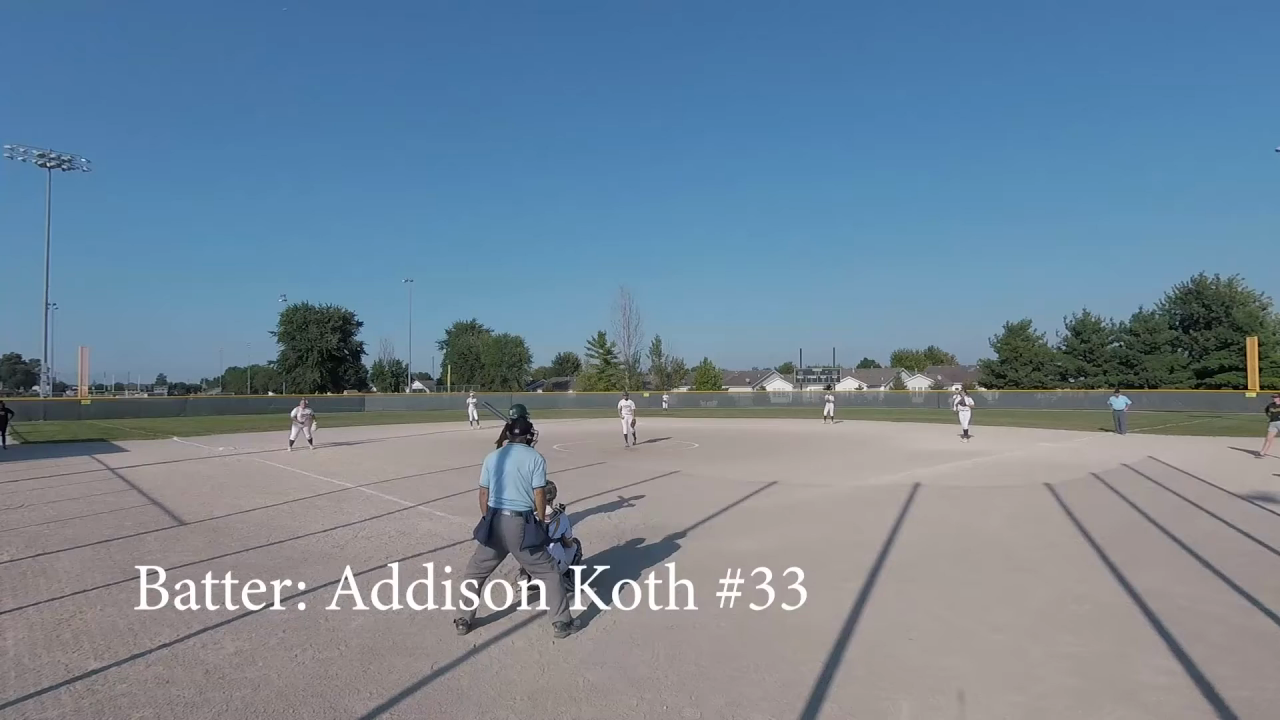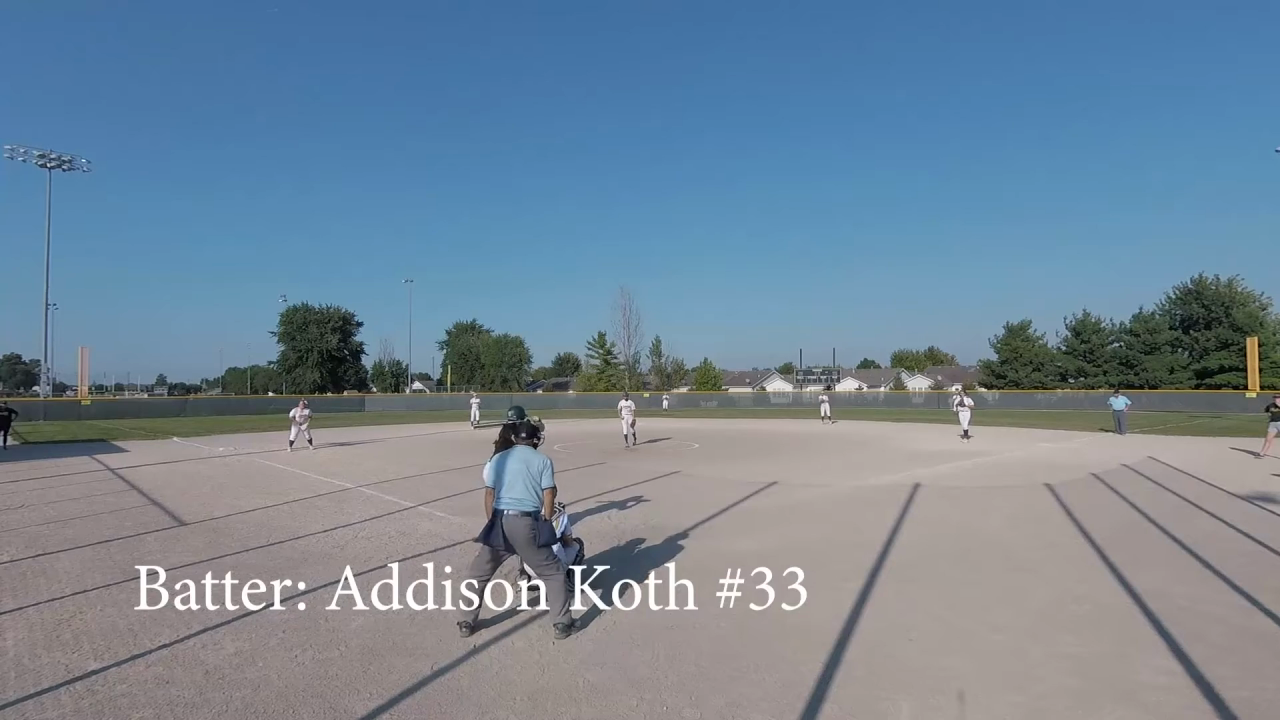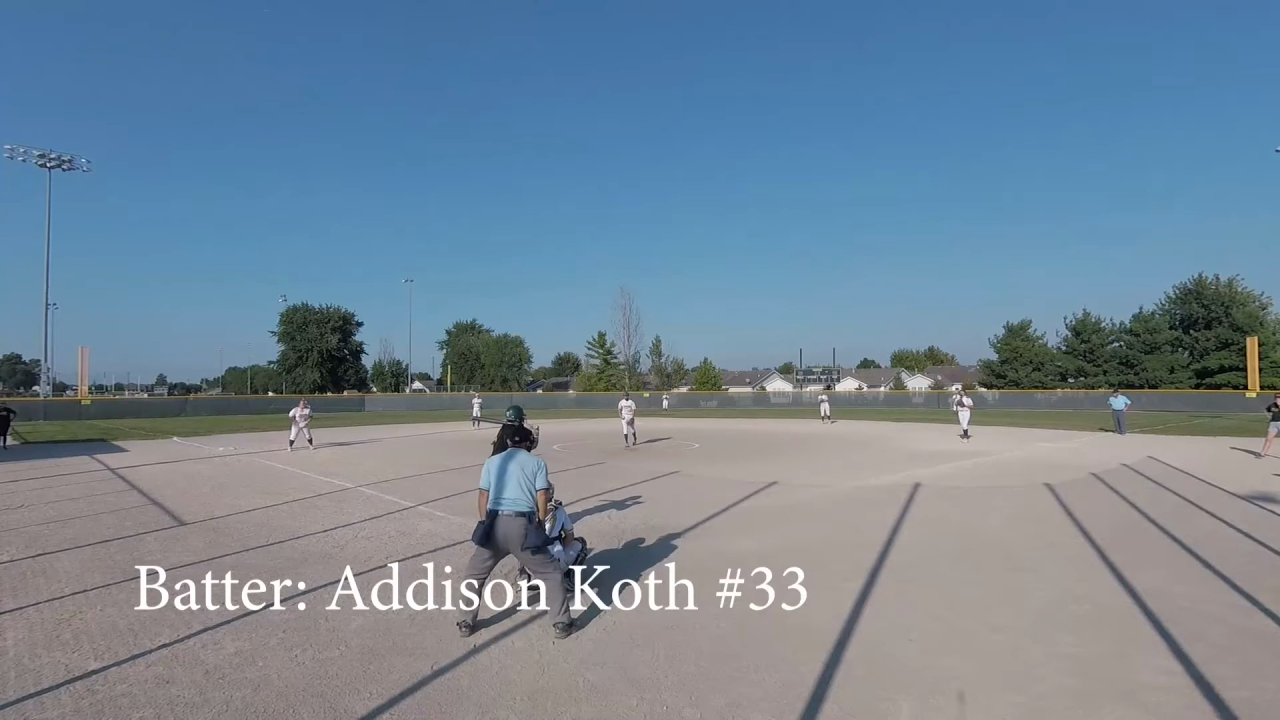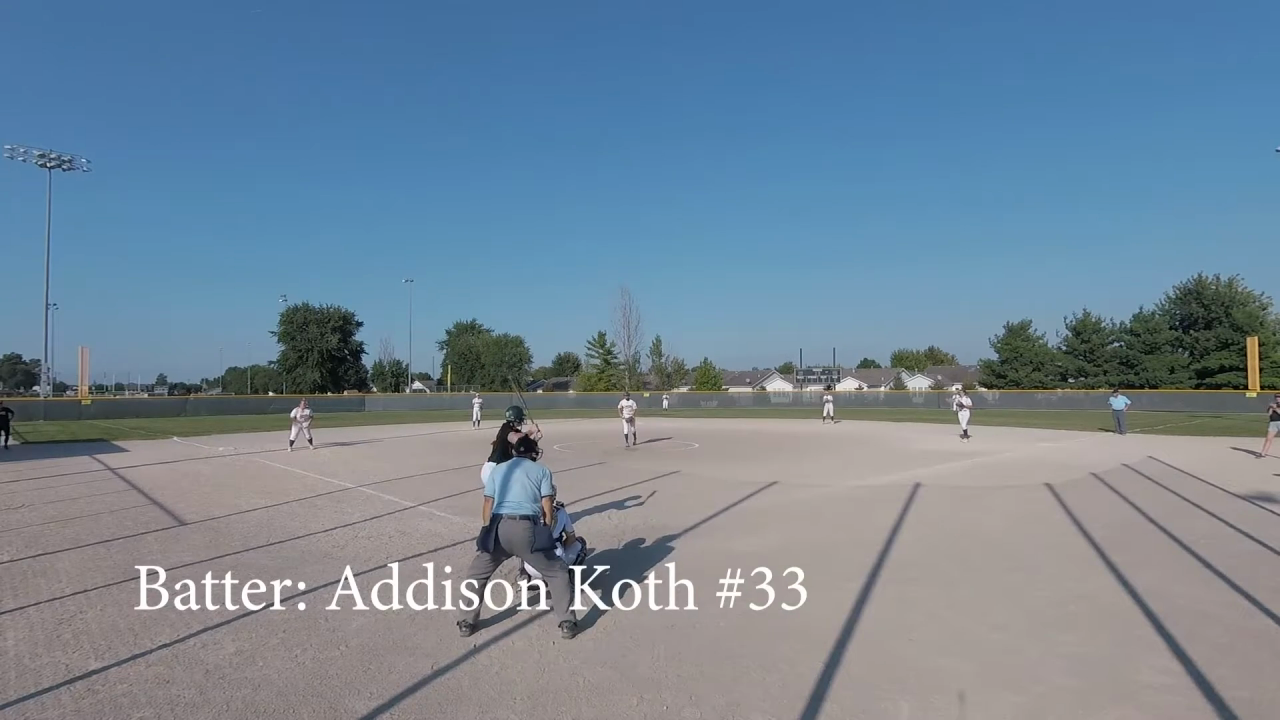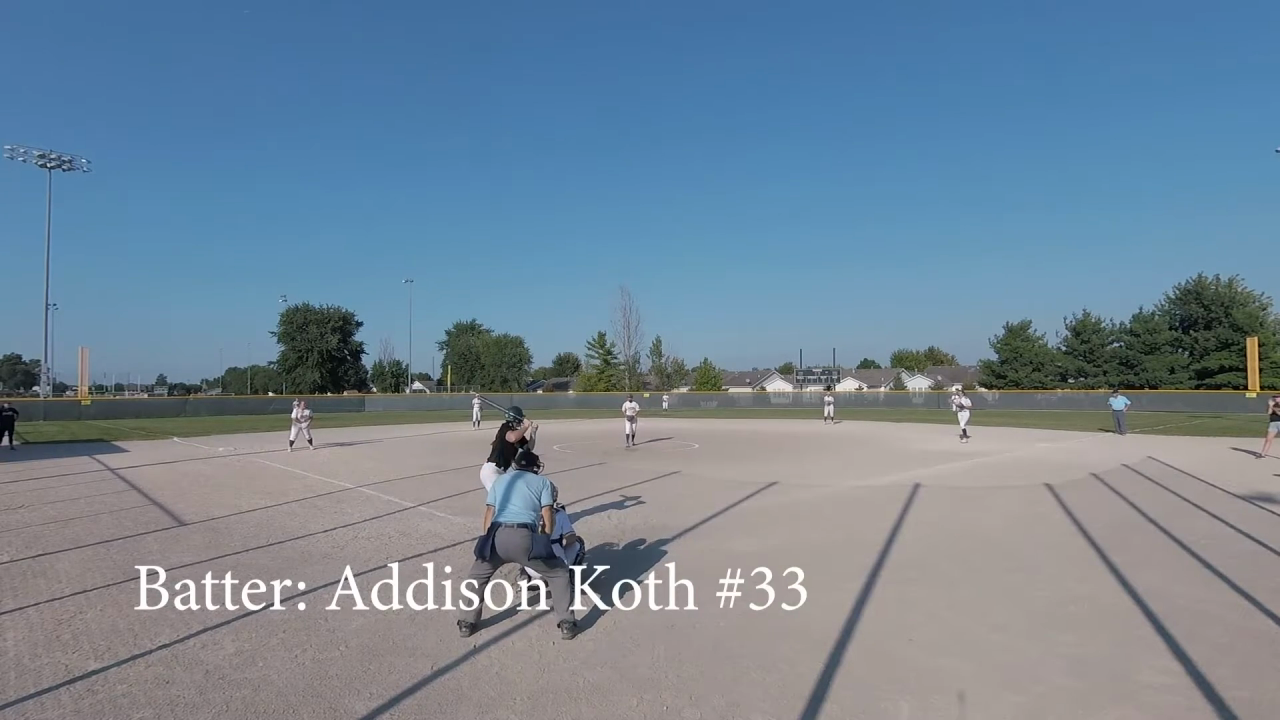
dt=0.5s
person 1, frame 1
left shoulder: (492, 457)
right shoulder: (535, 458)
left elbow: (483, 493)
right elbow: (539, 495)
right wrist: (541, 521)
left hip: (495, 522)
right hip: (522, 524)
left knee: (475, 572)
right knee: (548, 572)
left ankle: (464, 620)
right ankle: (561, 623)
person 1, frame 2
left shoulder: (498, 458)
right shoulder: (543, 460)
left elbow: (489, 494)
right elbow: (549, 496)
right wrist: (546, 522)
left hip: (500, 523)
right hip: (528, 524)
left knee: (478, 573)
right knee: (553, 574)
left ankle: (466, 622)
right ankle: (561, 624)
person 1, frame 3
left shoulder: (492, 461)
right shoulder: (537, 462)
left elbow: (483, 496)
right elbow: (542, 497)
left wrist: (485, 524)
right wrist: (540, 525)
left hip: (495, 523)
right hip: (523, 525)
left knee: (475, 574)
right knee: (550, 572)
left ankle: (466, 622)
right ankle: (561, 623)
person 1, frame 4
left shoulder: (498, 469)
right shoulder: (542, 470)
left elbow: (488, 502)
right elbow: (547, 504)
left wrist: (487, 531)
left hip: (499, 528)
right hip: (527, 529)
left knee: (477, 575)
right knee: (557, 572)
left ankle: (466, 622)
right ankle: (567, 623)
person 1, frame 5
left shoulder: (500, 480)
right shoulder: (542, 482)
left elbow: (489, 512)
right elbow: (547, 514)
left wrist: (487, 541)
right wrist: (546, 543)
left hip: (498, 536)
right hip: (525, 537)
left knee: (477, 576)
right knee: (559, 573)
left ankle: (467, 623)
right ankle: (566, 623)
